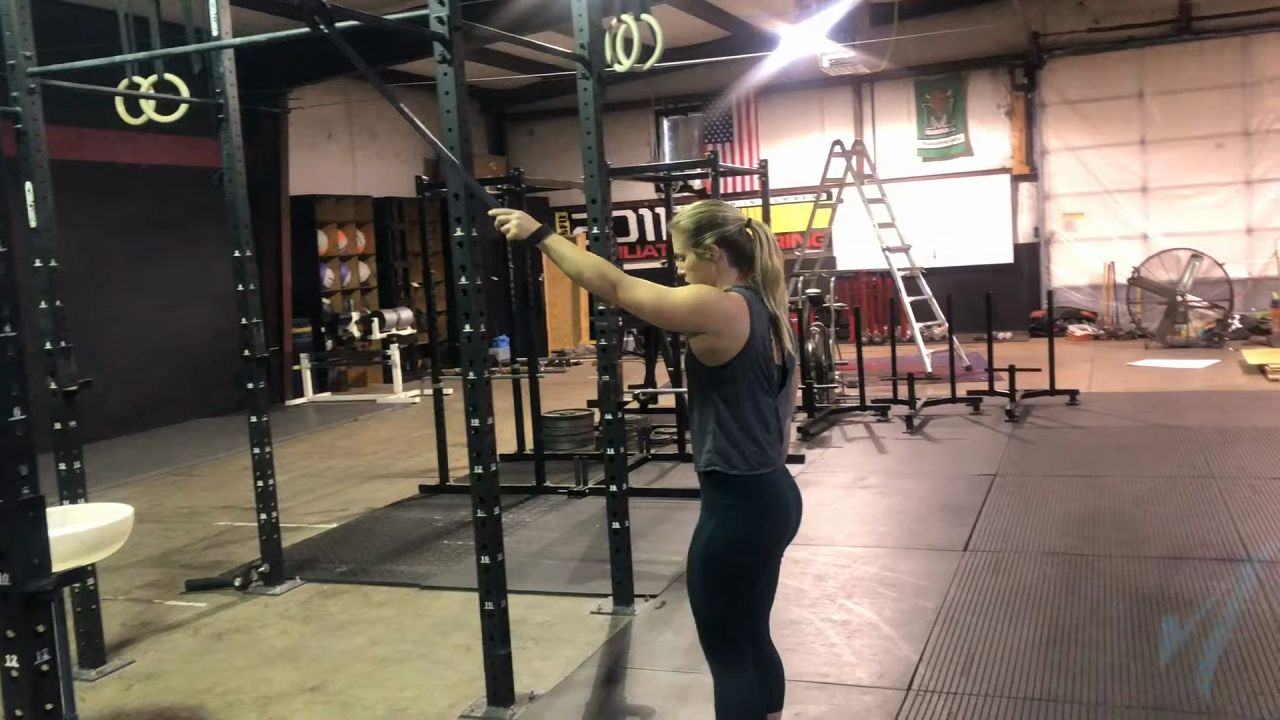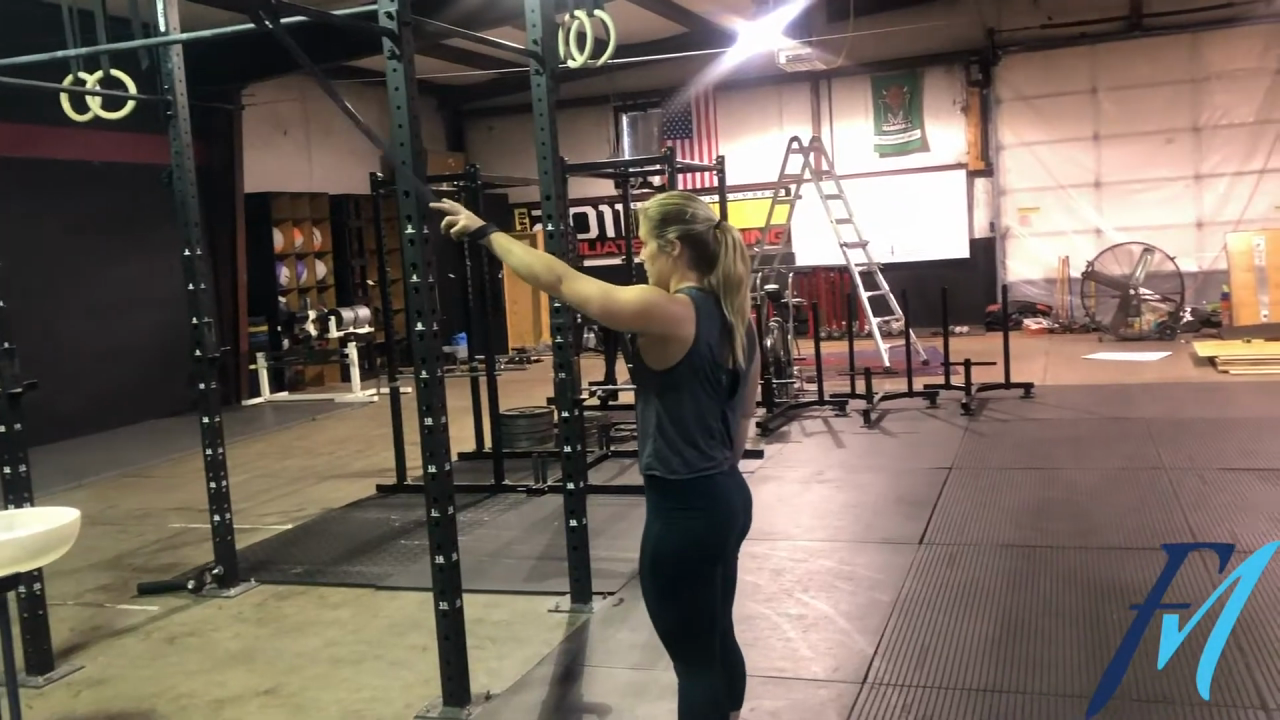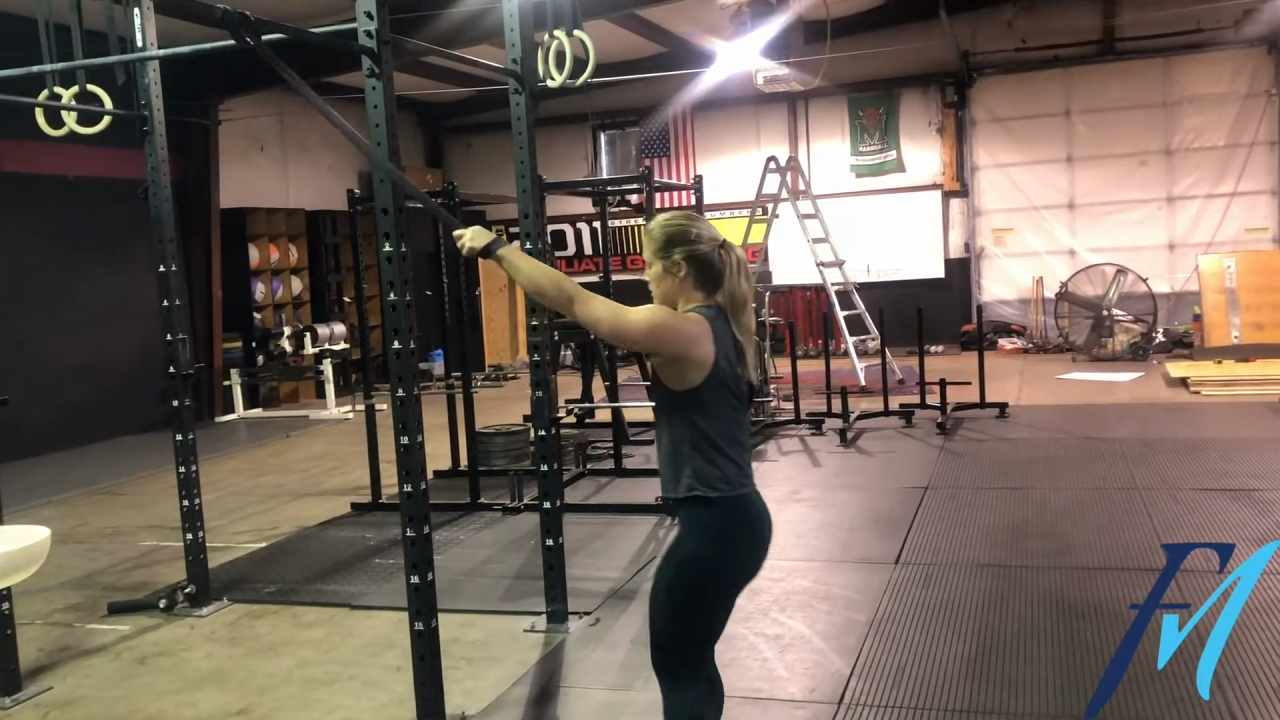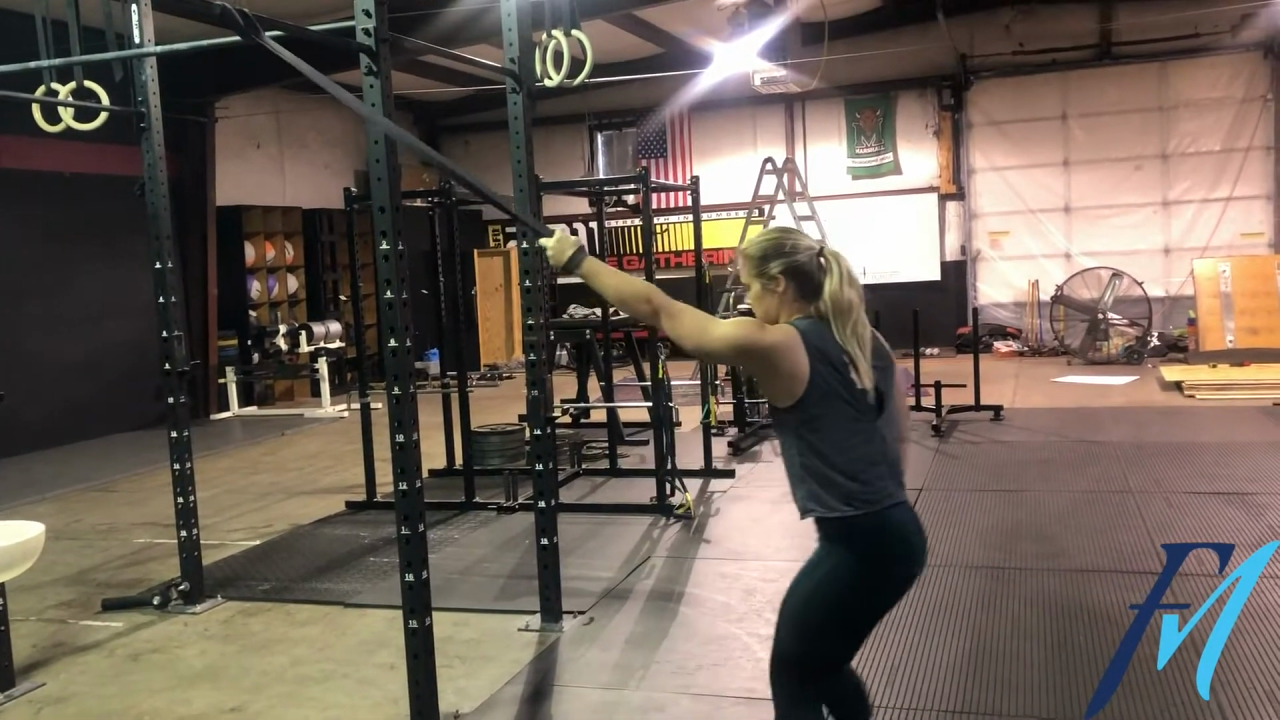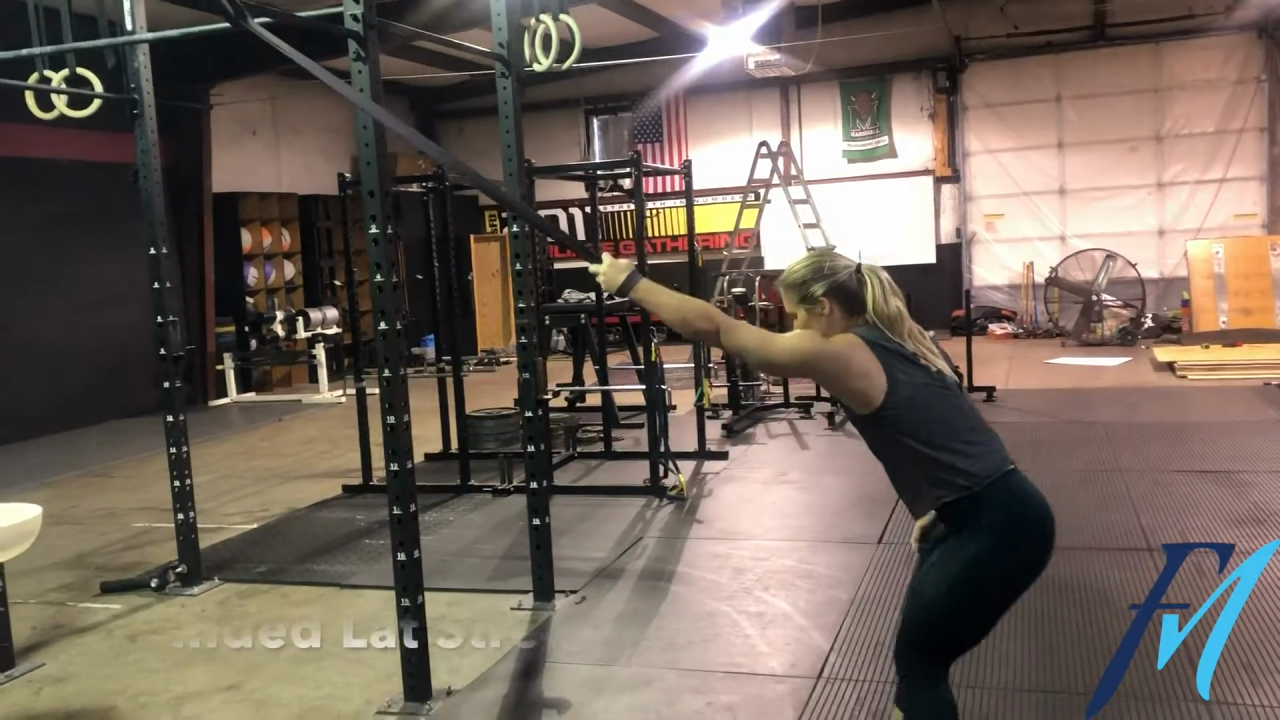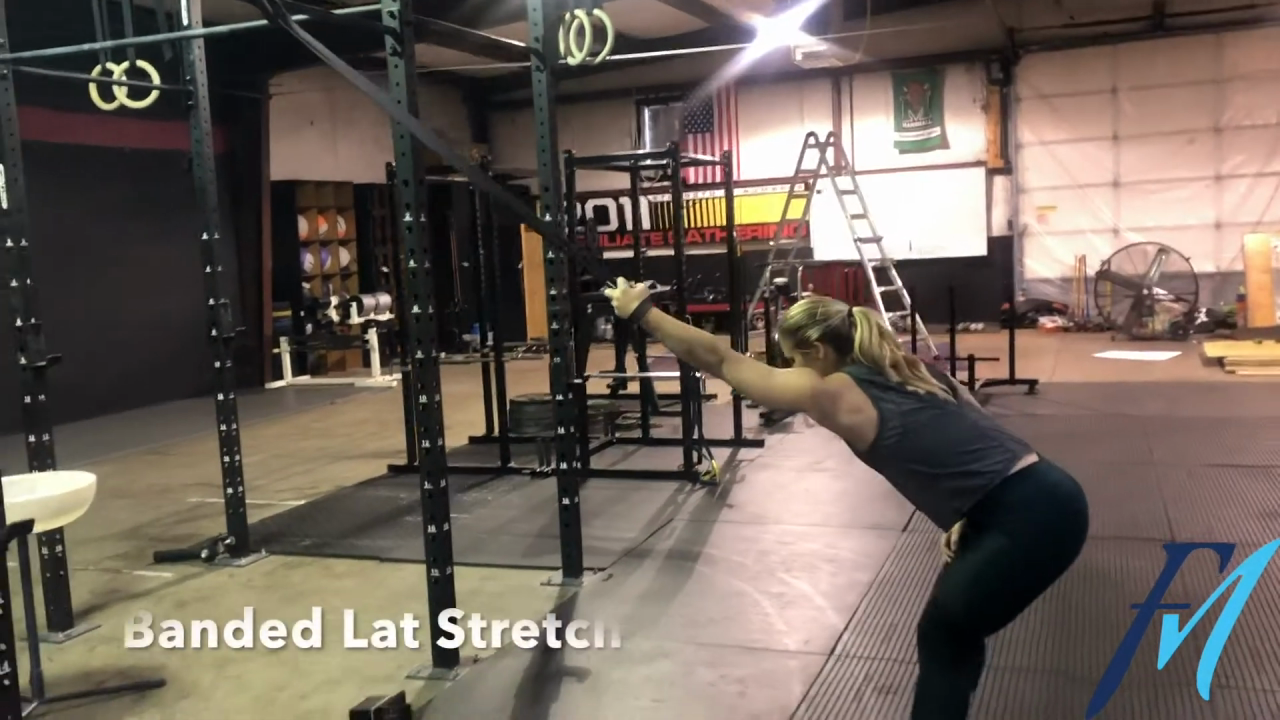
dt=0.7s
person 1, frame 1
left shoulder: (719, 310)
right shoulder: (768, 312)
left elbow: (613, 285)
left wrist: (539, 234)
left hip: (737, 505)
right hip: (773, 496)
left knee: (727, 655)
right knee: (751, 640)
person 1, frame 2
left shoulder: (665, 313)
right shoulder: (734, 315)
left elbow: (559, 280)
left wrist: (485, 232)
left hip: (683, 509)
right hip: (726, 498)
left knee: (695, 659)
right knee: (715, 642)
person 1, frame 3
left shoulder: (681, 332)
right shoulder: (727, 329)
left elbow: (569, 298)
left wrist: (495, 248)
left hip: (713, 526)
right hip: (739, 517)
left knee: (678, 674)
right knee: (691, 661)
person 1, frame 4
left shoulder: (775, 347)
right shoulder: (869, 343)
left elbow: (656, 308)
right elbow: (897, 440)
left wrist: (576, 259)
left hip: (861, 544)
right hip: (894, 531)
right knee: (820, 663)
person 1, frame 5
left shoulder: (841, 355)
right shoulder: (900, 342)
left elbow: (717, 328)
left wrist: (629, 282)
right wrist: (935, 512)
left hip: (999, 526)
right hip: (980, 514)
left knee: (918, 657)
right knee: (918, 642)
person 1, frame 6
left shoulder: (835, 395)
right shoulder: (907, 370)
left elbow: (720, 359)
left wrist: (642, 312)
right wrist: (967, 518)
left hip: (1034, 514)
right hip: (1035, 496)
left knee: (943, 636)
right knee: (953, 625)
